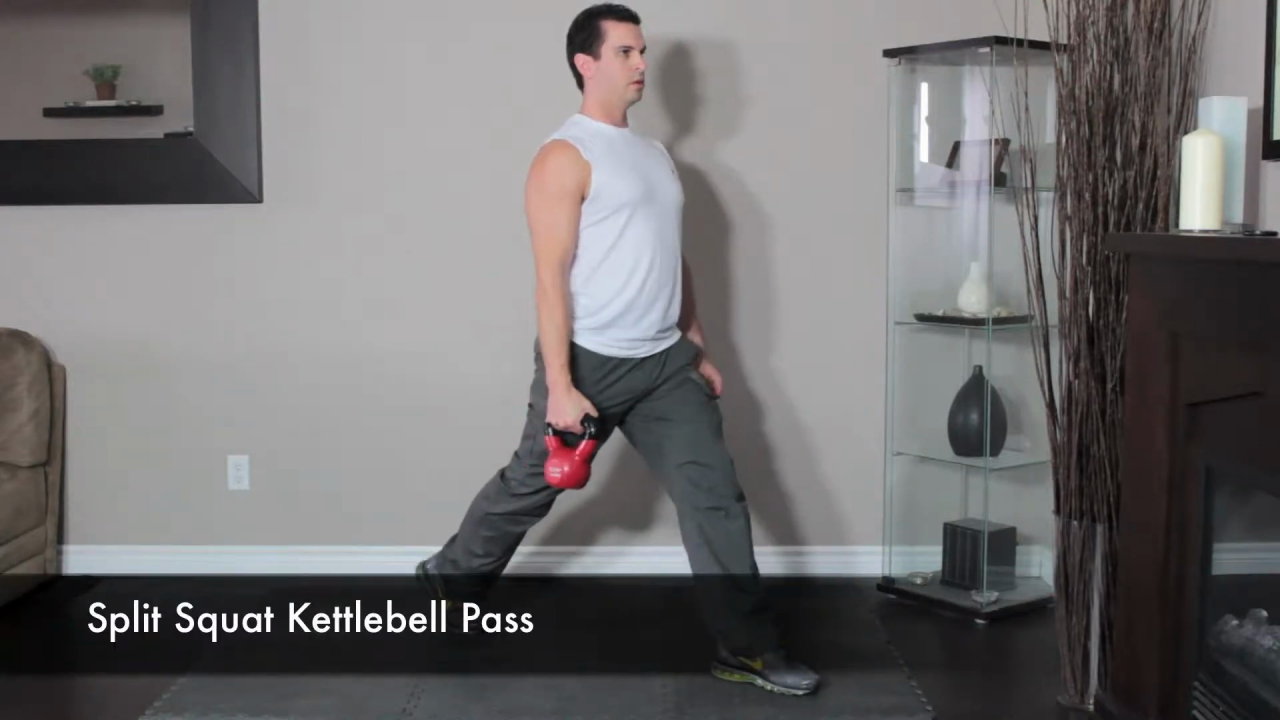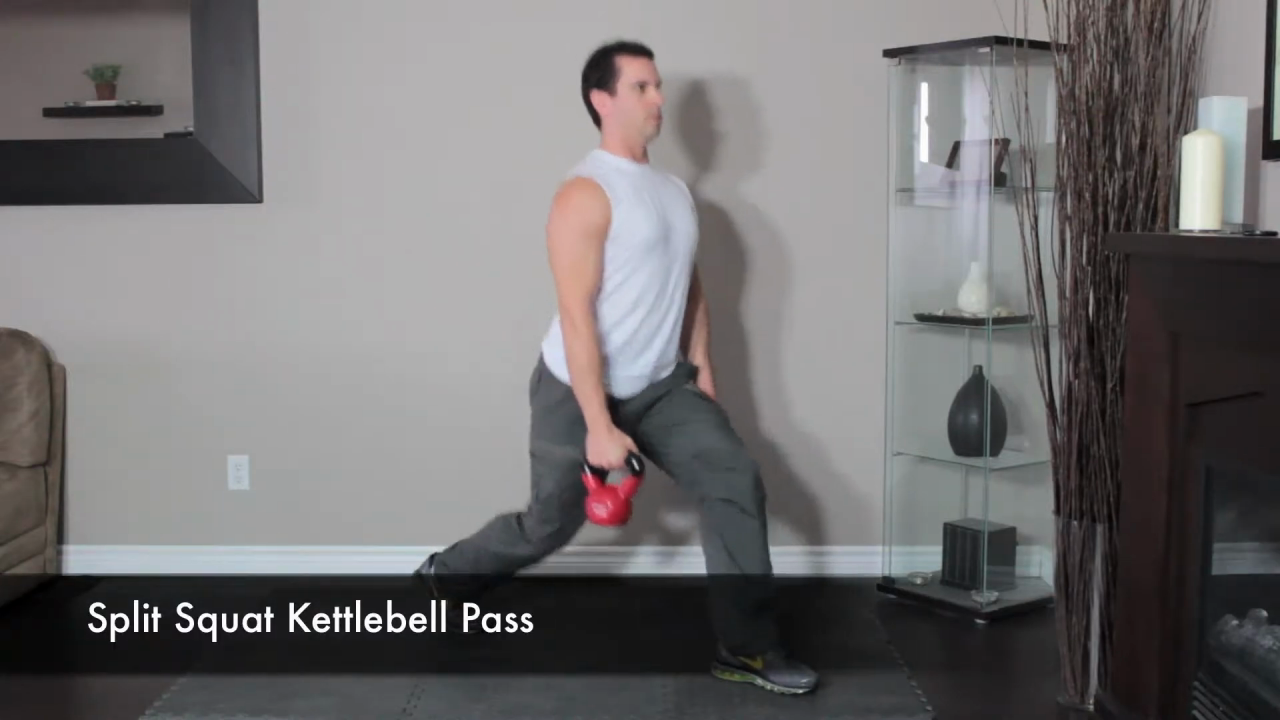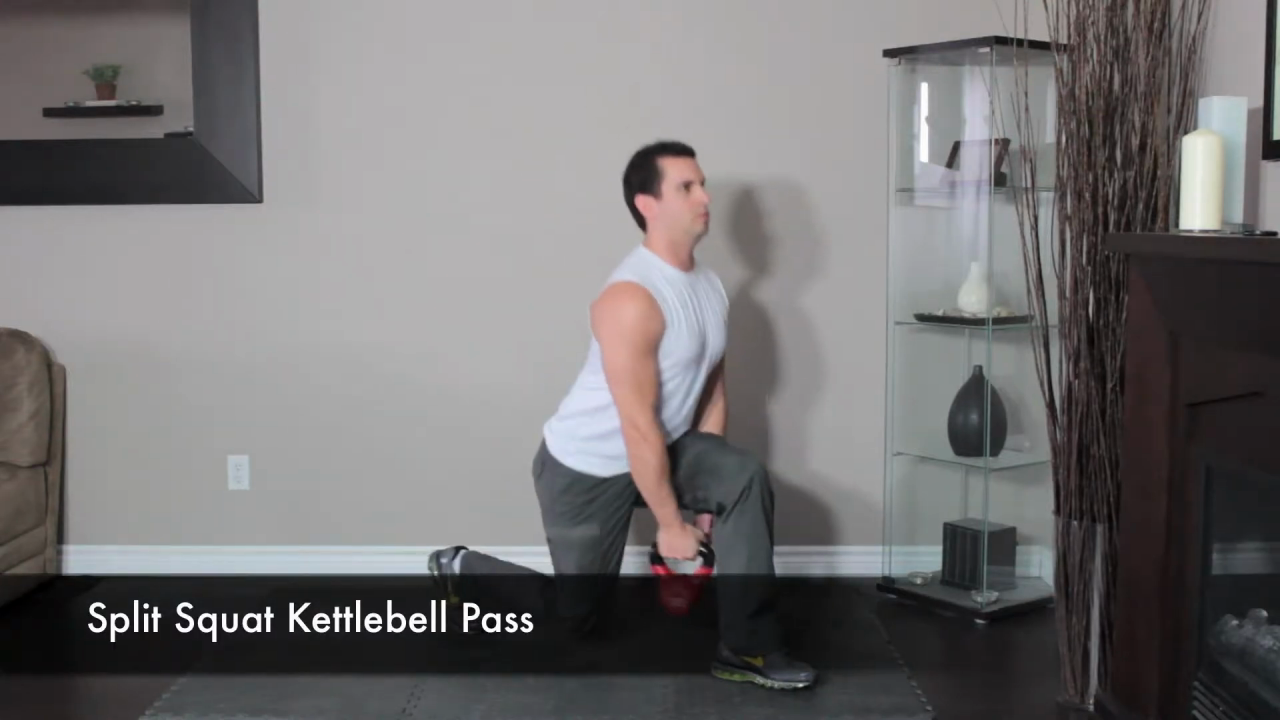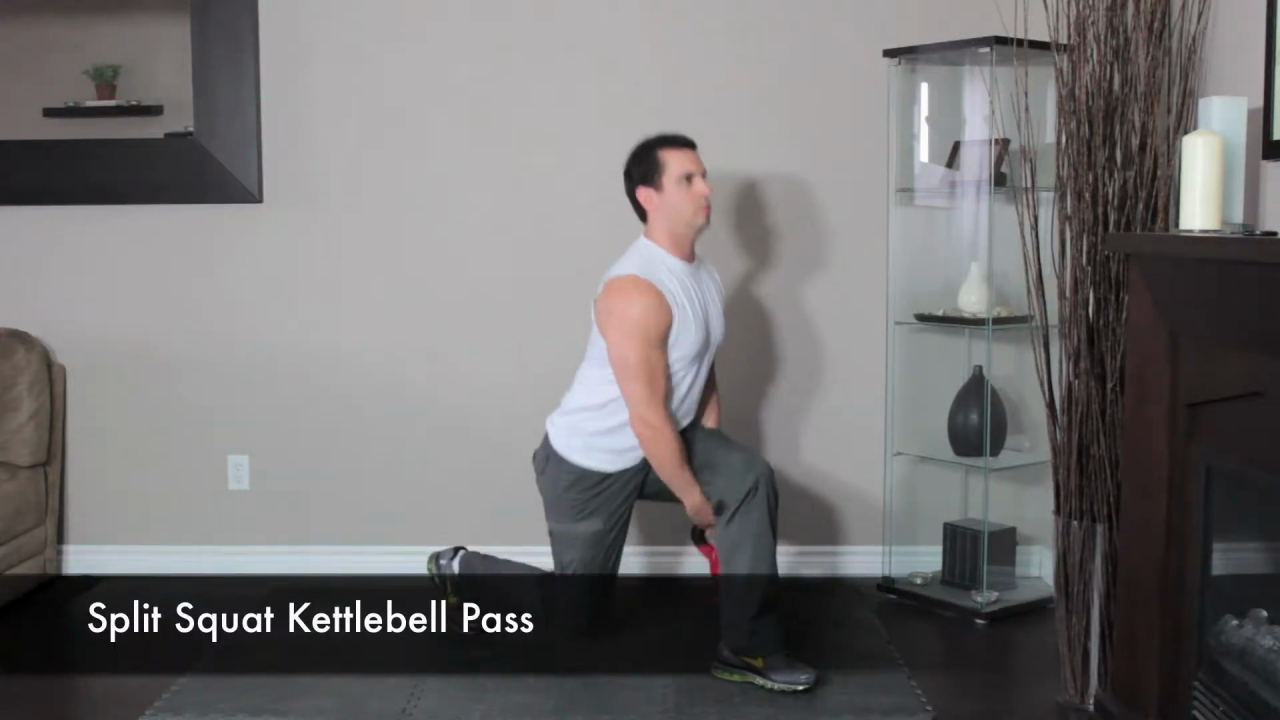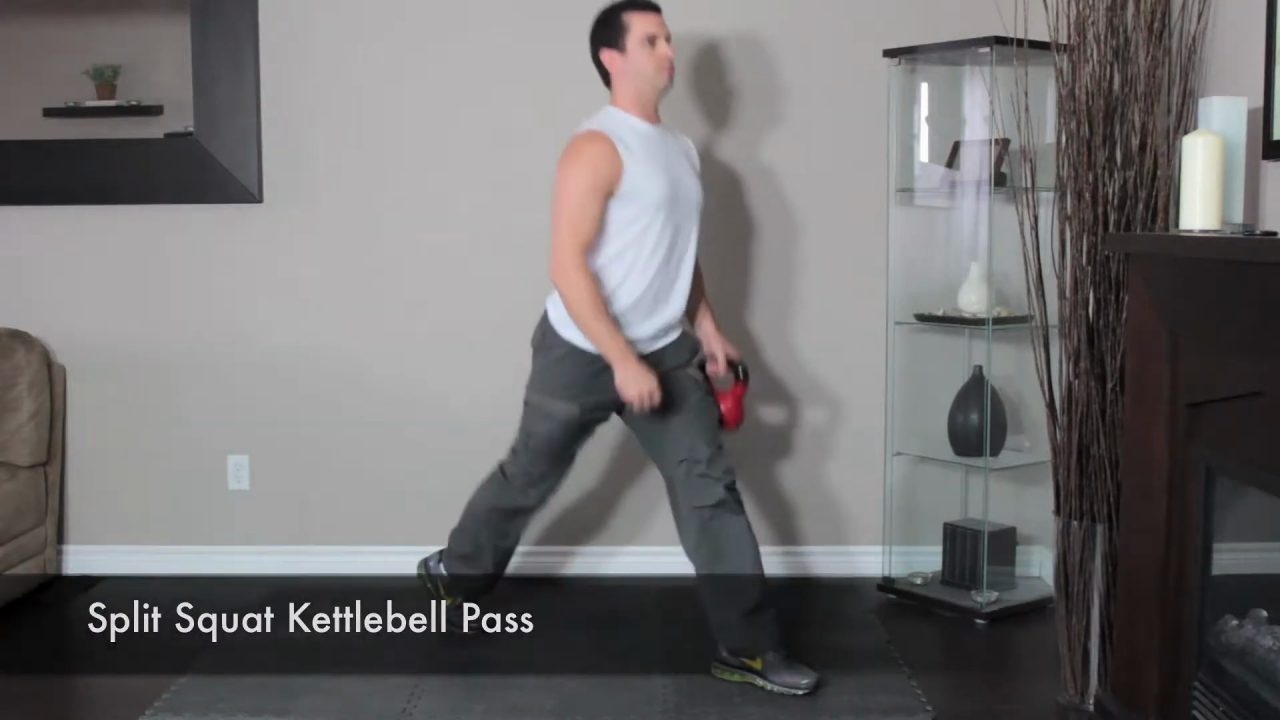
dt=0.4s
person 1, frame 1
left shoulder: (654, 153)
right shoulder: (565, 156)
right elbow: (552, 278)
left wrist: (698, 349)
right wrist: (559, 386)
left hip: (664, 360)
right hip: (590, 360)
left knee: (714, 493)
right knee: (530, 487)
left ankle: (747, 648)
right ankle: (447, 577)
person 1, frame 2
left shoulder: (673, 189)
right shoulder: (586, 194)
left elbow: (690, 291)
right elbow: (577, 318)
left wrist: (705, 384)
right wrist: (598, 424)
left hip: (659, 384)
right hip: (577, 387)
left knee: (737, 479)
right knee: (549, 523)
left ankle: (745, 648)
right ankle: (441, 577)
person 1, frame 3
left shoulder: (710, 286)
right shoulder: (631, 300)
left elbow: (711, 390)
right elbow: (638, 429)
left wrist: (708, 492)
right wrist: (670, 523)
left hip: (659, 445)
right hip: (584, 466)
left knee: (745, 480)
right knee: (573, 611)
left ankle: (746, 648)
right ankle: (462, 570)
person 1, frame 4
left shoulder: (705, 276)
right shoulder: (636, 292)
left elbow: (703, 377)
right elbow: (648, 417)
left wrist: (711, 464)
right wrist: (695, 497)
left hip: (660, 437)
right hip: (590, 459)
left knee: (750, 479)
left ankle: (747, 647)
right ankle: (460, 570)
person 1, frame 5
left shoulder: (680, 148)
right shoulder: (596, 148)
right elbow: (570, 268)
left wrist: (705, 328)
right wrist: (622, 362)
left hip: (662, 351)
right hip: (579, 353)
left knee: (709, 484)
right knee: (528, 484)
left ankle: (746, 647)
right ankle: (452, 575)
